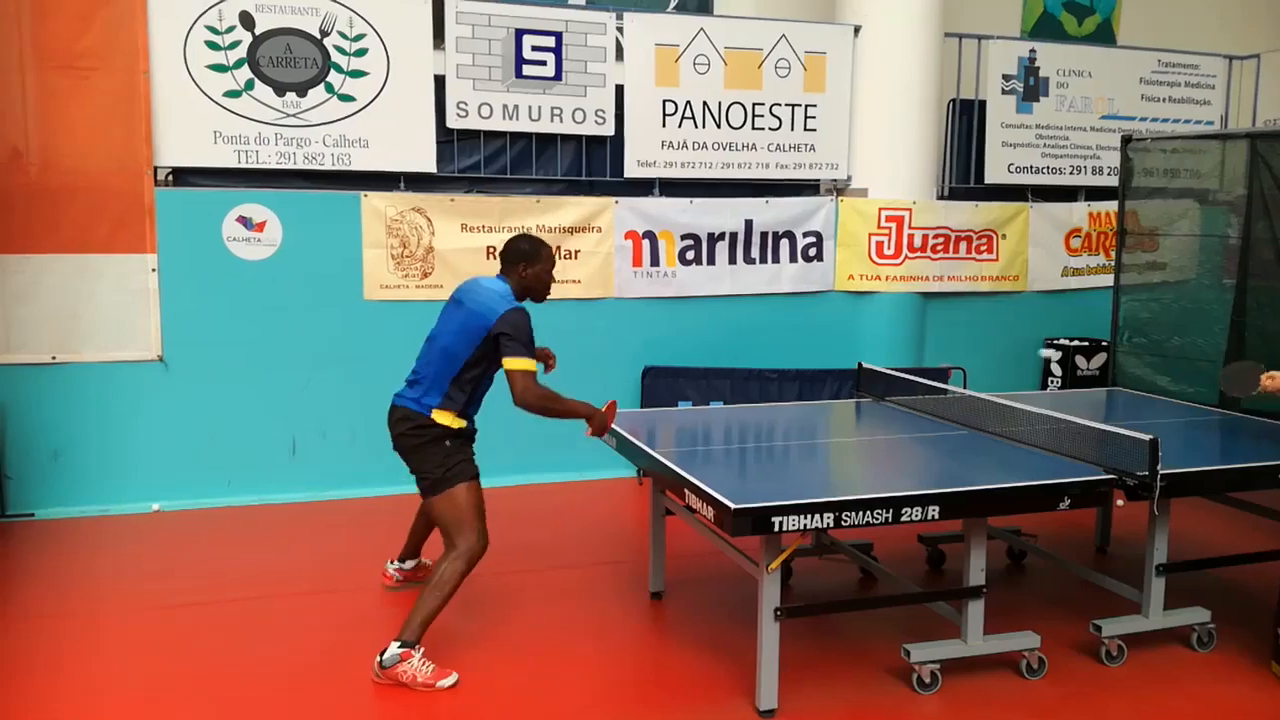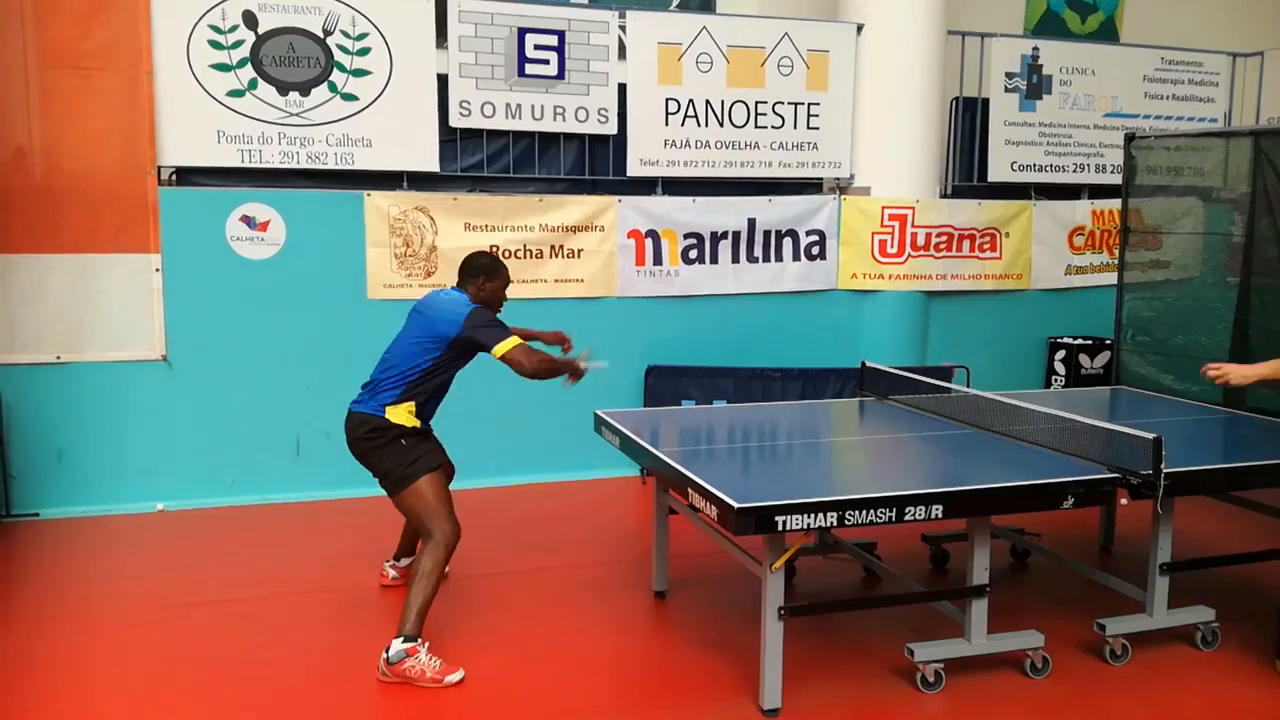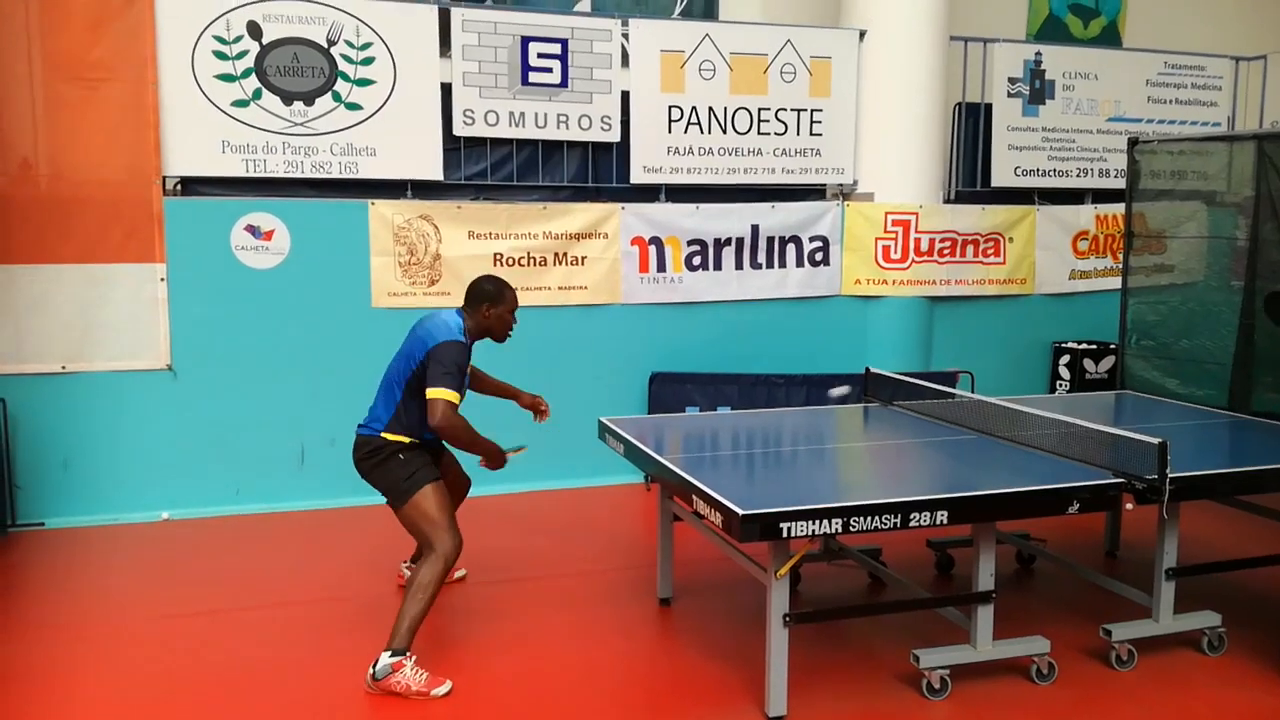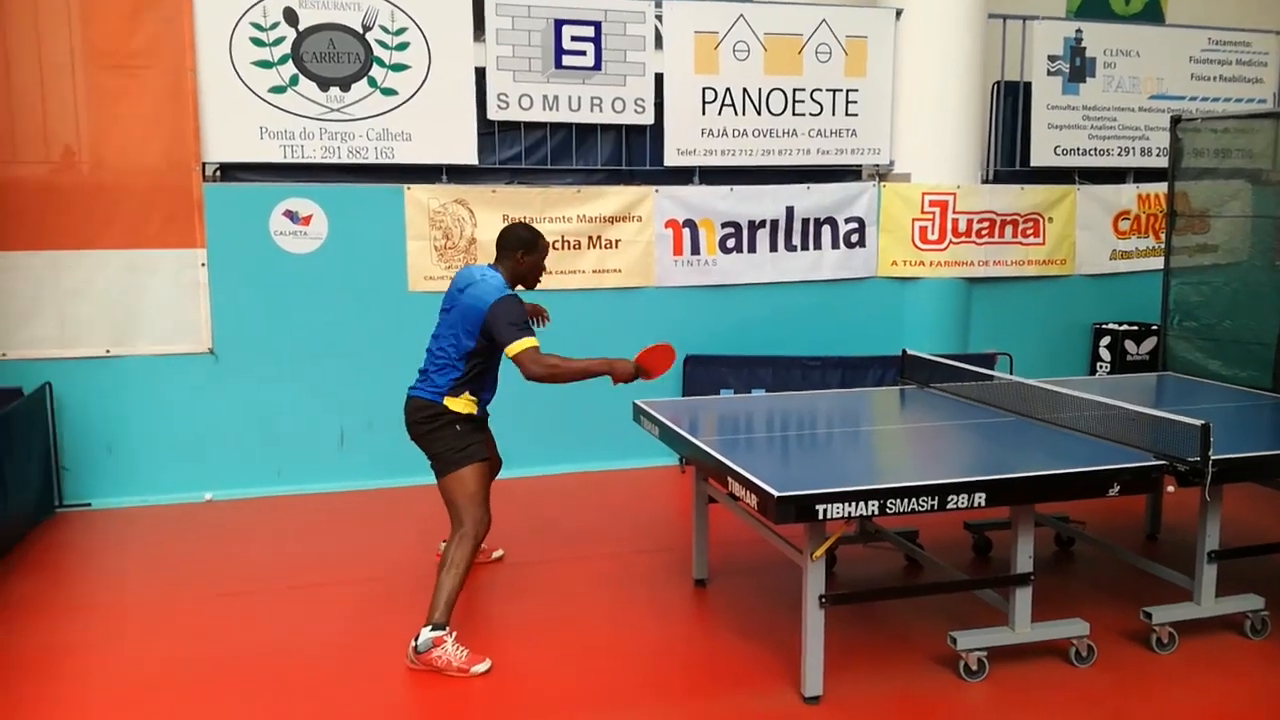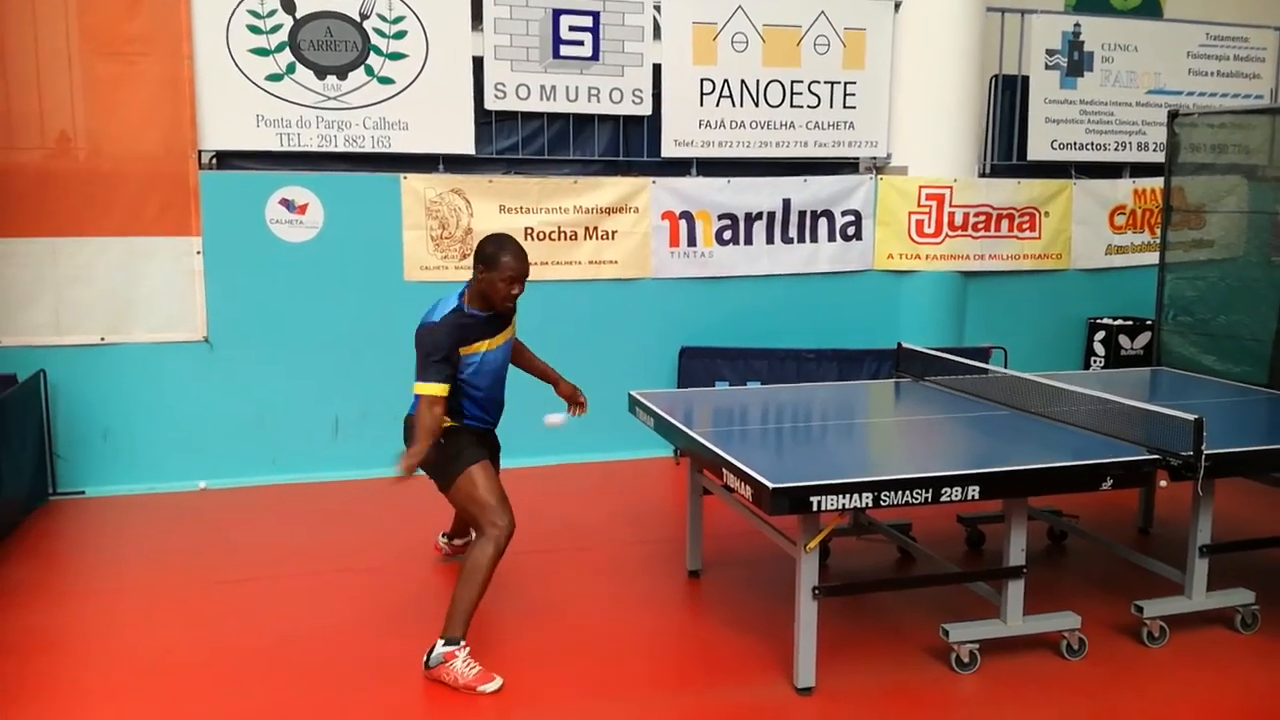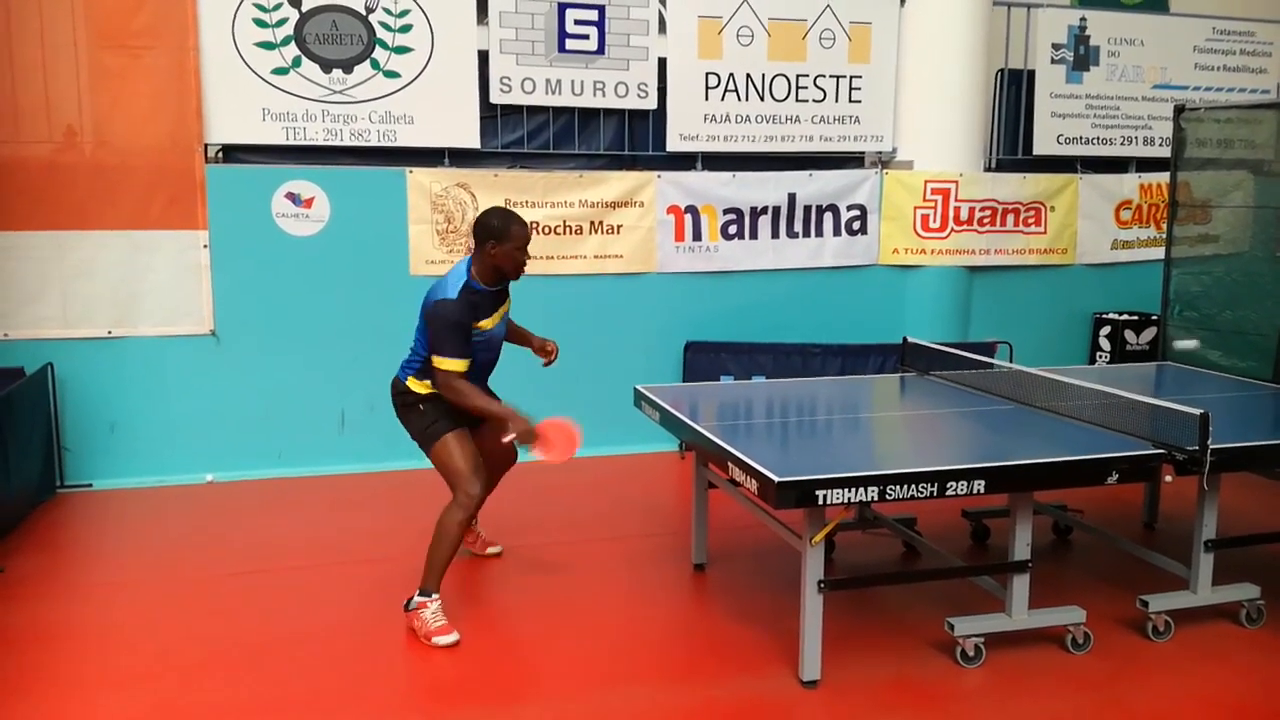
dt=0.5s
person 1, frame 1
left shoulder: (476, 287)
right shoulder: (512, 315)
right elbow: (526, 395)
left wrist: (528, 351)
right wrist: (587, 411)
left hip: (411, 413)
right hip: (430, 426)
left knee: (446, 491)
right knee: (470, 543)
left ankle: (404, 565)
right ankle: (400, 654)
person 1, frame 2
left shoulder: (440, 301)
right shoulder: (472, 315)
right elbow: (528, 366)
left wrist: (538, 335)
right wrist: (569, 366)
left hip: (380, 421)
right hip: (383, 428)
left knee: (440, 475)
right knee: (443, 534)
left ankle: (402, 564)
right ankle: (403, 652)
person 1, frame 3
left shoulder: (448, 324)
right shoulder: (451, 344)
left elbow: (465, 375)
right elbow: (443, 419)
left wrist: (519, 396)
right wrist: (491, 450)
left hip: (408, 440)
right hip: (388, 448)
left knee: (456, 487)
right knee: (446, 545)
left ankle: (417, 567)
right ankle: (392, 663)
person 1, frame 4
left shoulder: (471, 276)
right shoulder: (504, 301)
right elbow: (533, 366)
left wrist: (526, 313)
right wrist: (612, 366)
left hip: (443, 405)
right hip: (444, 414)
left knee: (487, 468)
right knee: (475, 523)
left ankle: (455, 547)
right ankle: (431, 640)
person 1, frame 5
left shoulder: (503, 309)
right shoulder: (440, 328)
right elbow: (432, 406)
left wrist: (558, 382)
right wrist: (418, 451)
left hip: (477, 427)
right hip: (446, 434)
left knee: (483, 504)
right knee: (498, 527)
left ankle: (454, 538)
right ankle: (447, 652)
person 1, frame 6
left shoulder: (497, 279)
right shoulder: (451, 303)
right elbow: (449, 385)
left wrist: (532, 342)
right wrist: (511, 417)
left hip: (468, 391)
right hip: (428, 397)
left knee: (502, 458)
right knee: (470, 492)
left ankle: (463, 530)
right ankle: (424, 601)
